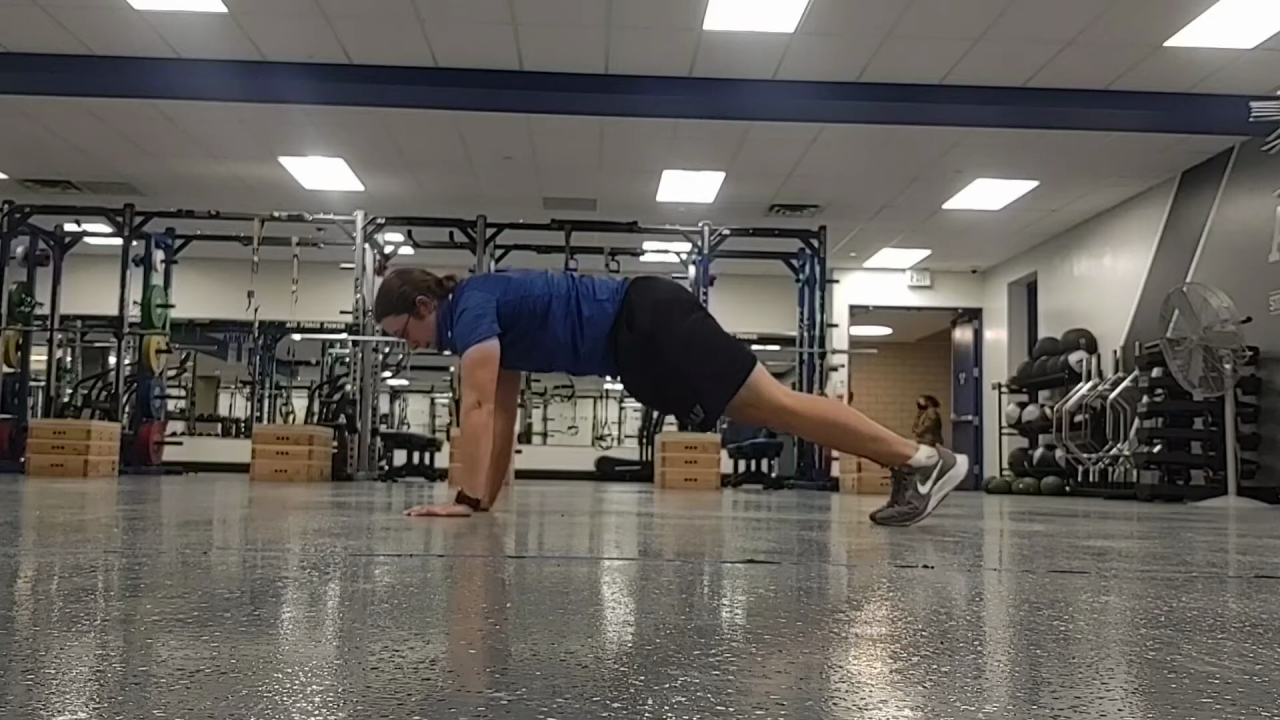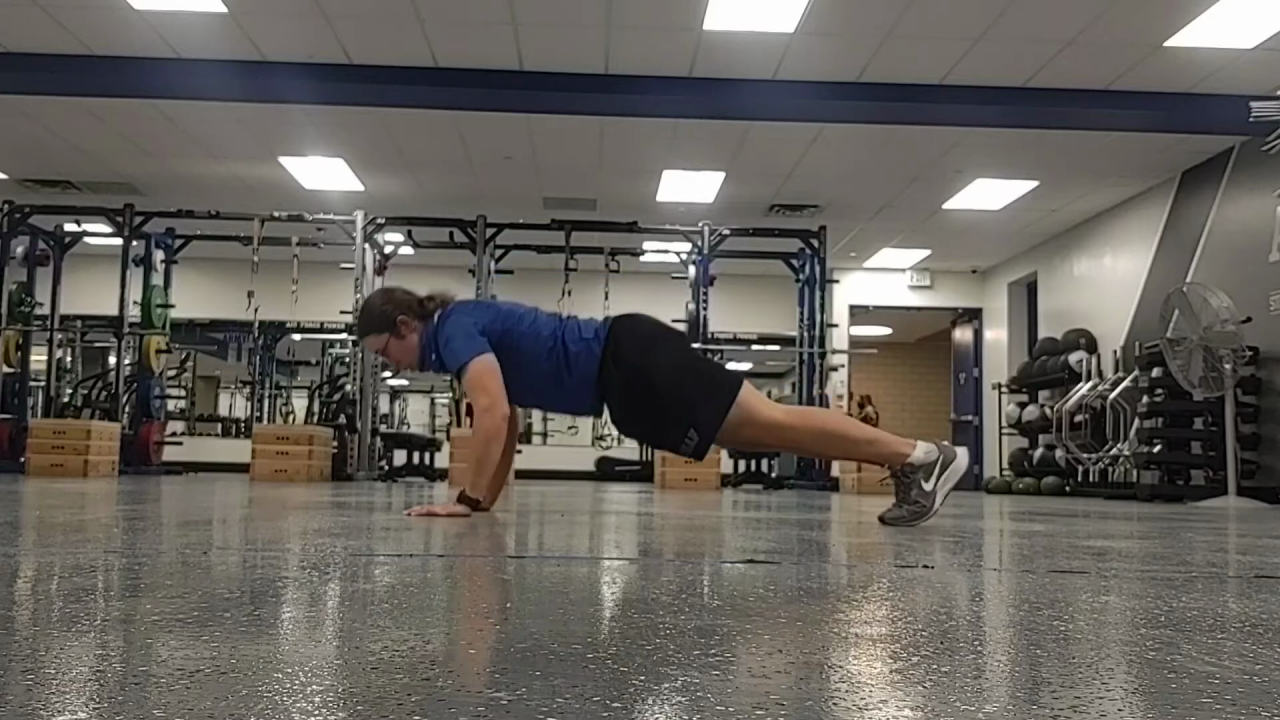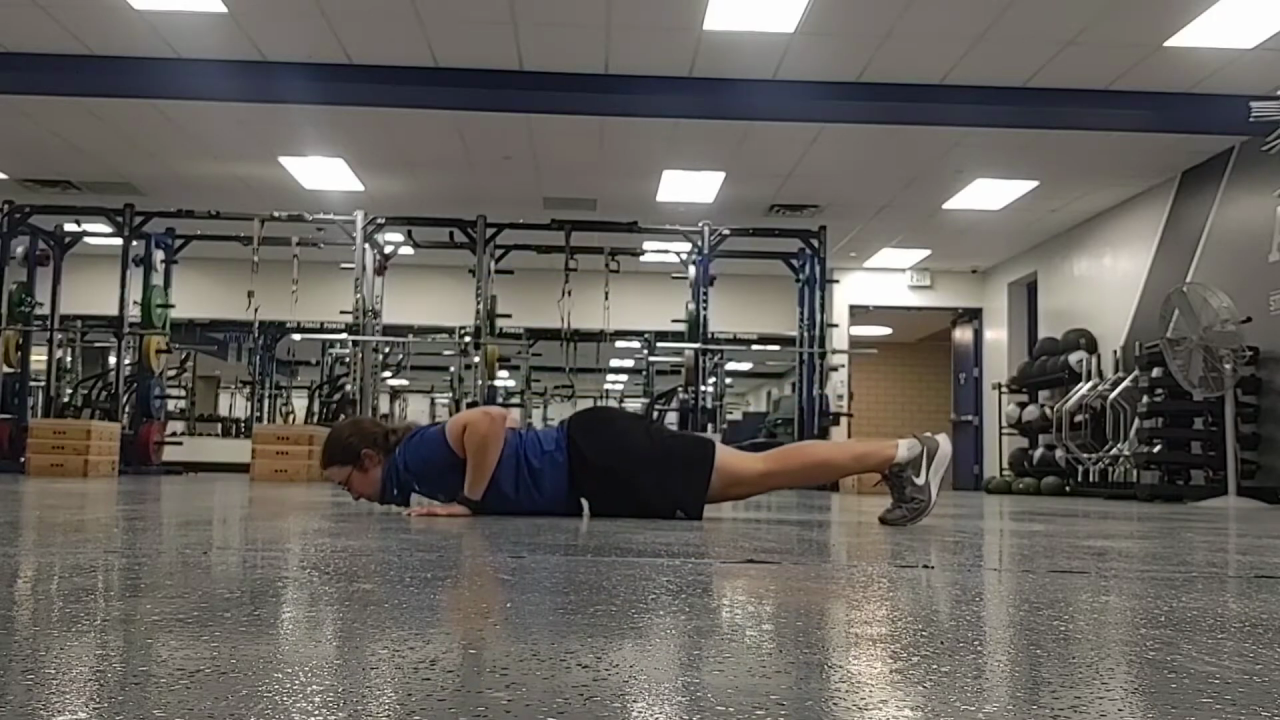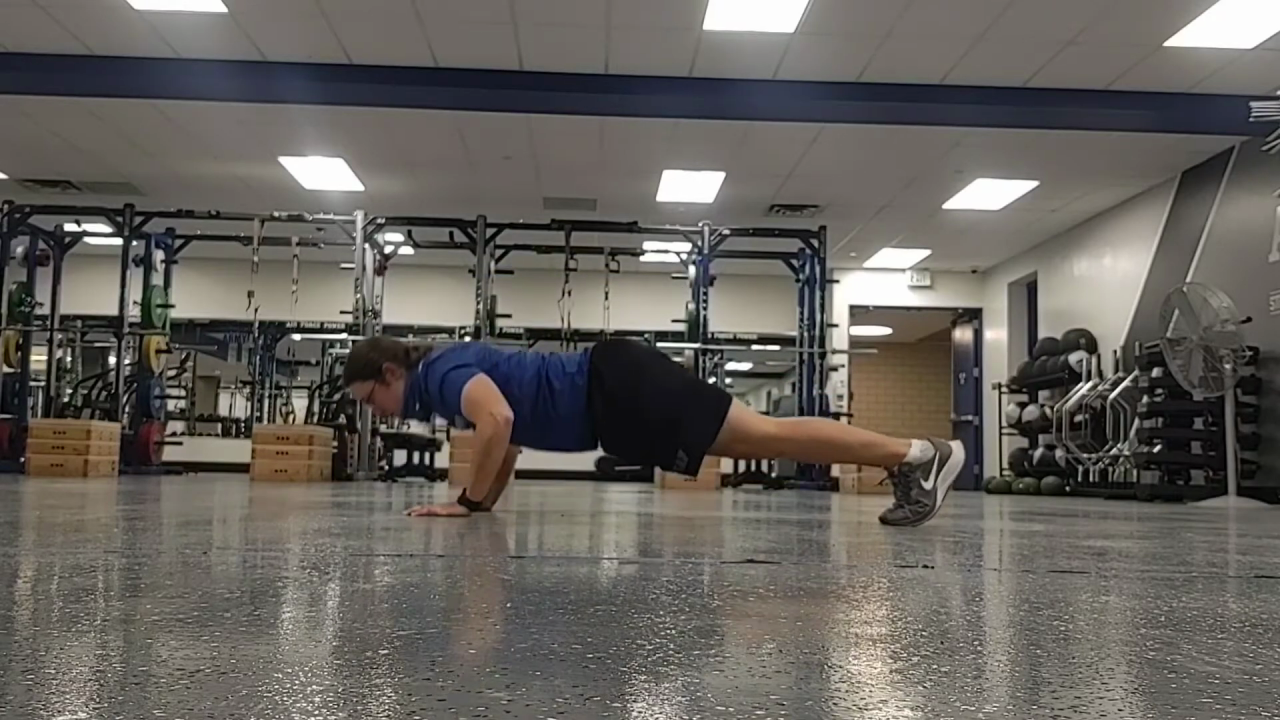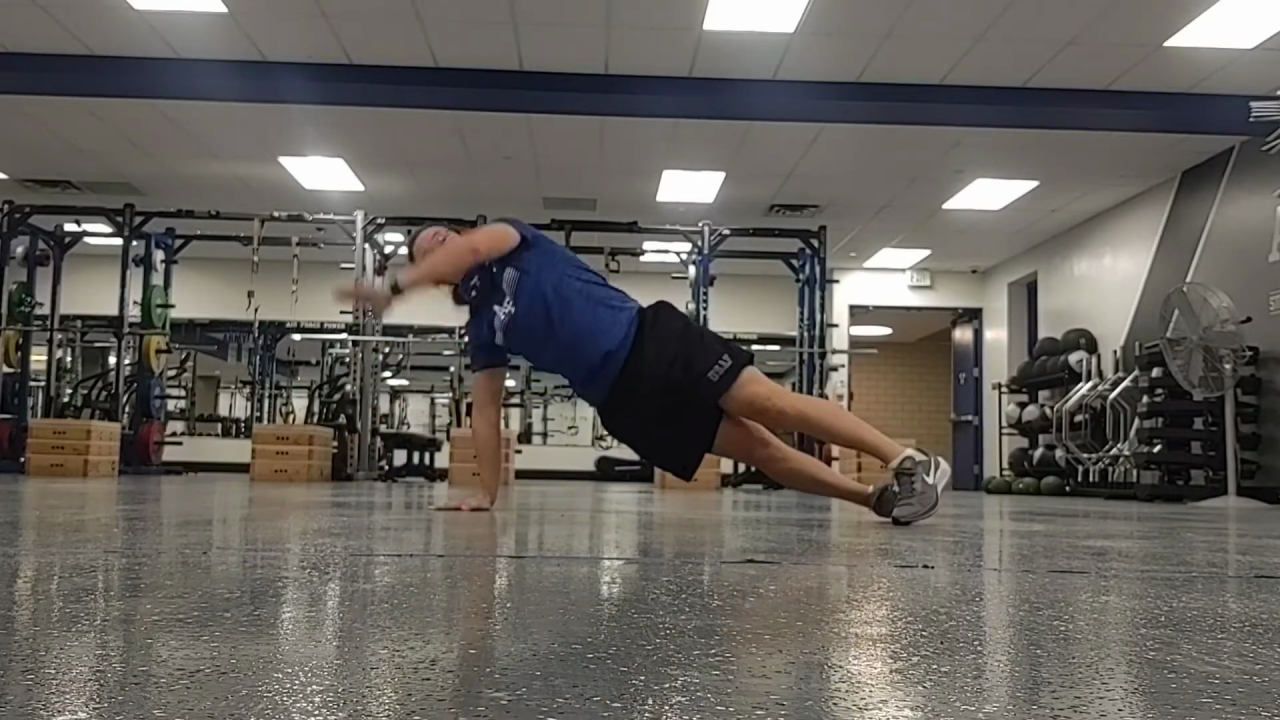
dt=0.7s
person 1, frame 1
left shoulder: (471, 306)
right shoulder: (488, 313)
left elbow: (477, 405)
right elbow: (503, 410)
left wrist: (466, 499)
right wrist: (489, 496)
left hip: (649, 322)
right hip: (642, 333)
left knee: (775, 404)
right knee: (767, 410)
left ankle: (923, 460)
right ankle: (914, 464)
person 1, frame 2
left shoulder: (454, 329)
right shoulder: (464, 326)
left elbow: (495, 413)
right elbow: (507, 417)
left wrist: (468, 498)
right wrist: (487, 496)
left hip: (630, 360)
right hip: (623, 369)
left knee: (770, 421)
right knee: (762, 432)
left ankle: (921, 455)
right ankle: (915, 463)
person 1, frame 3
left shoulder: (415, 456)
right shoulder: (420, 457)
left elbow: (488, 419)
left wrist: (469, 501)
right wrist: (473, 500)
left hip: (596, 457)
right hip: (589, 456)
left knee: (757, 471)
right knee: (752, 471)
left ankle: (908, 453)
right ankle: (902, 455)
person 1, frame 4
left shoulder: (442, 371)
right shoulder: (448, 375)
left elbow: (498, 423)
right elbow: (507, 438)
left wrist: (468, 500)
right wrist: (485, 498)
left hip: (619, 384)
right hip: (612, 399)
left knee: (761, 434)
right knee: (756, 442)
left ankle: (921, 455)
right ankle: (906, 461)
person 1, frame 5
left shoulder: (515, 245)
right shoulder: (483, 330)
left elbow: (475, 246)
right elbow: (485, 411)
left wrist: (395, 287)
right wrist: (488, 494)
left hip: (653, 340)
right hip: (621, 399)
left knee: (769, 402)
right knee: (754, 447)
left ankle: (908, 461)
right ankle: (879, 495)
